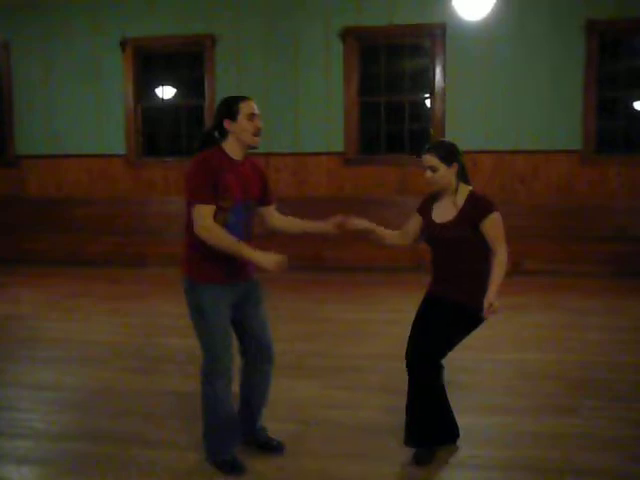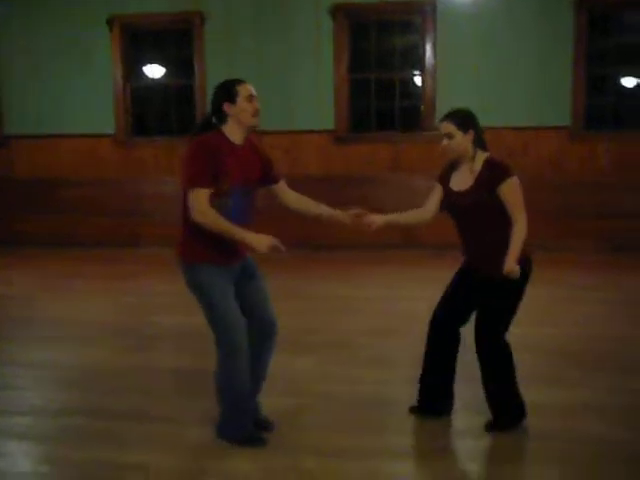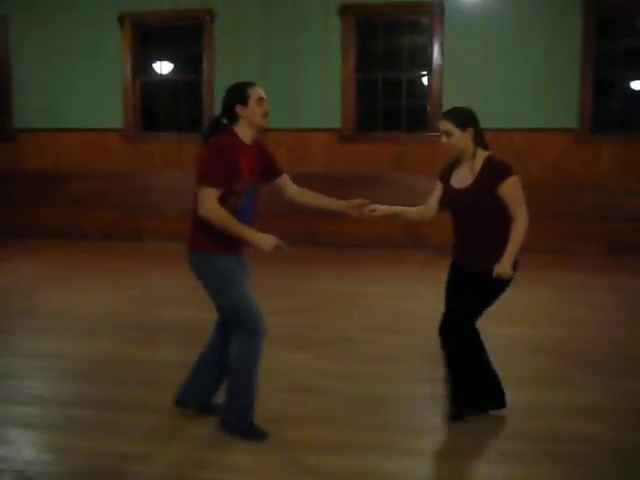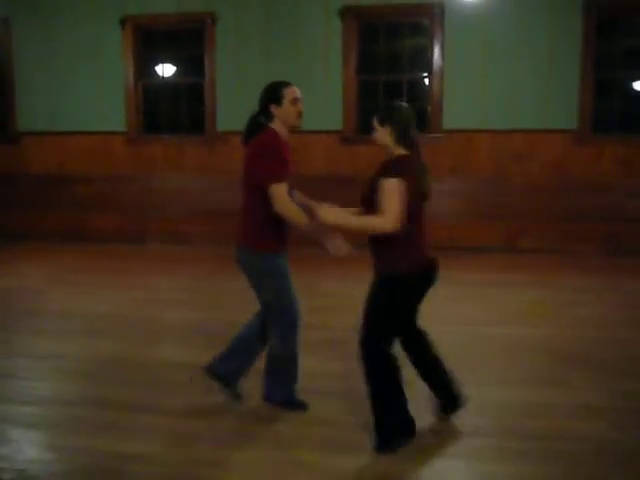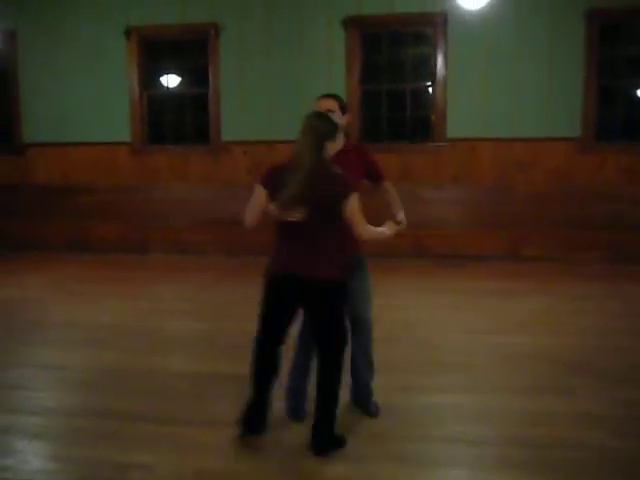
dt=0.5s
person 1, frame 1
left shoulder: (254, 170)
right shoulder: (205, 165)
left elbow: (274, 219)
right elbow: (204, 227)
left wrist: (321, 227)
right wrist: (256, 256)
left hip: (243, 279)
right hip: (207, 282)
left knee: (261, 353)
right knee: (219, 365)
left ankle: (250, 430)
right ankle: (219, 447)
person 1, frame 2
left shoulder: (253, 153)
right shoulder: (204, 148)
left elbow: (289, 197)
right elbow: (197, 210)
left wrist: (337, 215)
right wrist: (250, 237)
left hip: (239, 258)
right hip: (203, 262)
left knee: (264, 327)
right knee: (233, 341)
left ankle: (249, 407)
right ankle: (233, 424)
person 1, frame 3
left shoulder: (258, 151)
right shoulder: (219, 148)
left elbow: (293, 191)
right elbow: (206, 208)
left wrist: (342, 206)
right wrist: (254, 236)
left hip: (232, 252)
right hip: (210, 253)
left knee: (232, 327)
right knee: (252, 327)
left ankle: (194, 394)
right ankle: (237, 416)
person 1, frame 4
left shoulder: (277, 144)
right shoulder: (268, 147)
right elbow: (281, 205)
left wrist: (318, 207)
right wrist: (324, 236)
left hip: (269, 246)
right hip: (260, 249)
left knee: (271, 314)
right knee: (286, 320)
left ankle: (226, 367)
right ankle: (280, 391)
person 1, frame 5
left shoulder: (359, 156)
left elbow: (385, 185)
left wrist: (399, 211)
left hip: (351, 254)
left knee: (361, 323)
right knee: (313, 326)
left ankle: (363, 393)
right ankle: (296, 397)
person 2, frame 1
left shoulder: (479, 205)
right shoulder: (430, 203)
left elbow: (500, 252)
right elbow: (403, 238)
left wrist: (492, 292)
right wrist: (368, 226)
left hip: (469, 298)
right hip: (439, 292)
left knee: (425, 356)
right knee: (416, 358)
left ankle: (427, 438)
right ankle: (442, 431)
person 2, frame 2
left shoulder: (497, 171)
right shoulder: (449, 173)
left elbow: (520, 218)
right elbow: (425, 213)
left wrist: (513, 259)
right wrist: (385, 219)
left hip: (507, 268)
right hip: (476, 266)
left knee: (489, 335)
right knee: (443, 321)
left ankle: (509, 412)
right ankle: (435, 401)
person 2, frame 3
left shoulder: (497, 169)
right shoulder: (450, 171)
left elbow: (520, 217)
right elbow: (427, 211)
left wrist: (507, 259)
right wrist: (389, 210)
left hip: (493, 265)
right hip: (463, 262)
left knee: (452, 325)
right knee: (459, 325)
left ankle: (464, 399)
right ankle: (486, 397)
person 2, frame 4
left shoulder: (391, 168)
right shoulder: (412, 166)
left elbow: (390, 223)
left wrist: (338, 218)
right wrist: (345, 213)
left hip: (399, 271)
right hip: (421, 267)
left knee: (374, 344)
right knee: (407, 330)
left ankle: (395, 427)
right ankle: (447, 394)
person 2, frame 5
left shoulder: (276, 175)
right shoulder: (338, 182)
left elbow: (250, 220)
right elbow: (362, 231)
right wrist: (388, 230)
left hip: (282, 276)
right hip: (325, 280)
left knee: (268, 343)
right knee: (330, 353)
left ankle: (254, 421)
right ankle: (324, 436)
